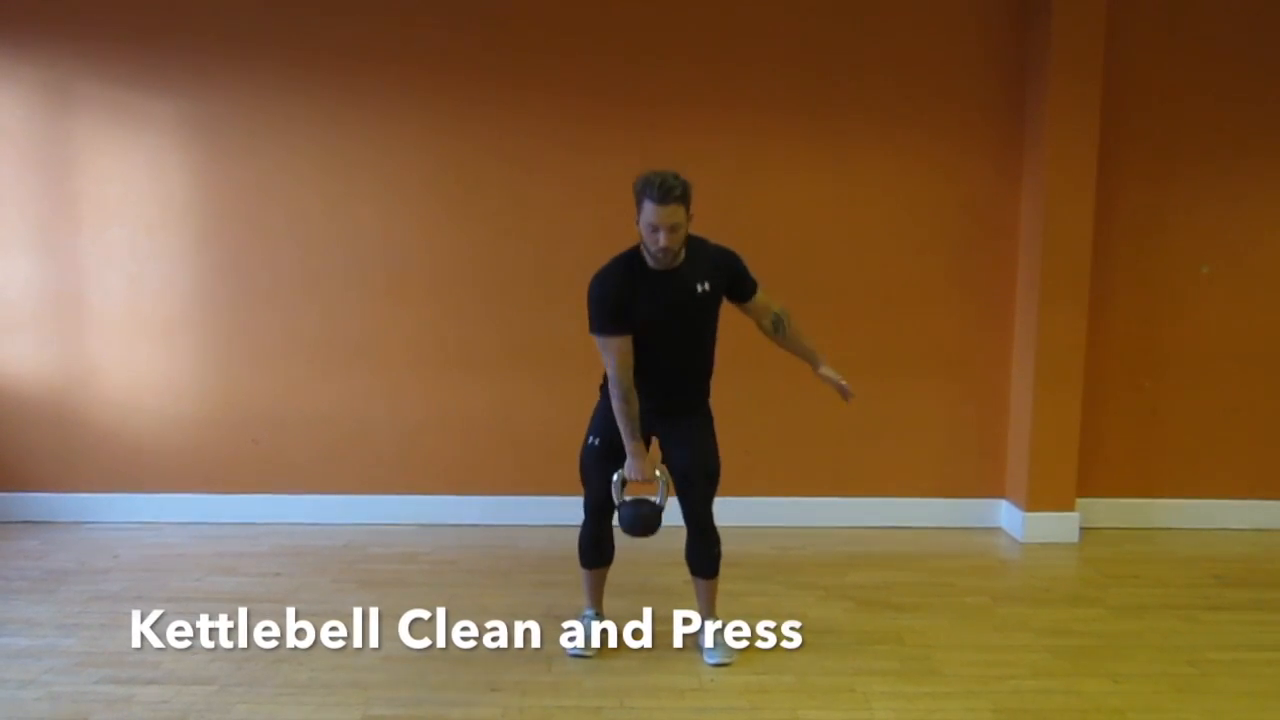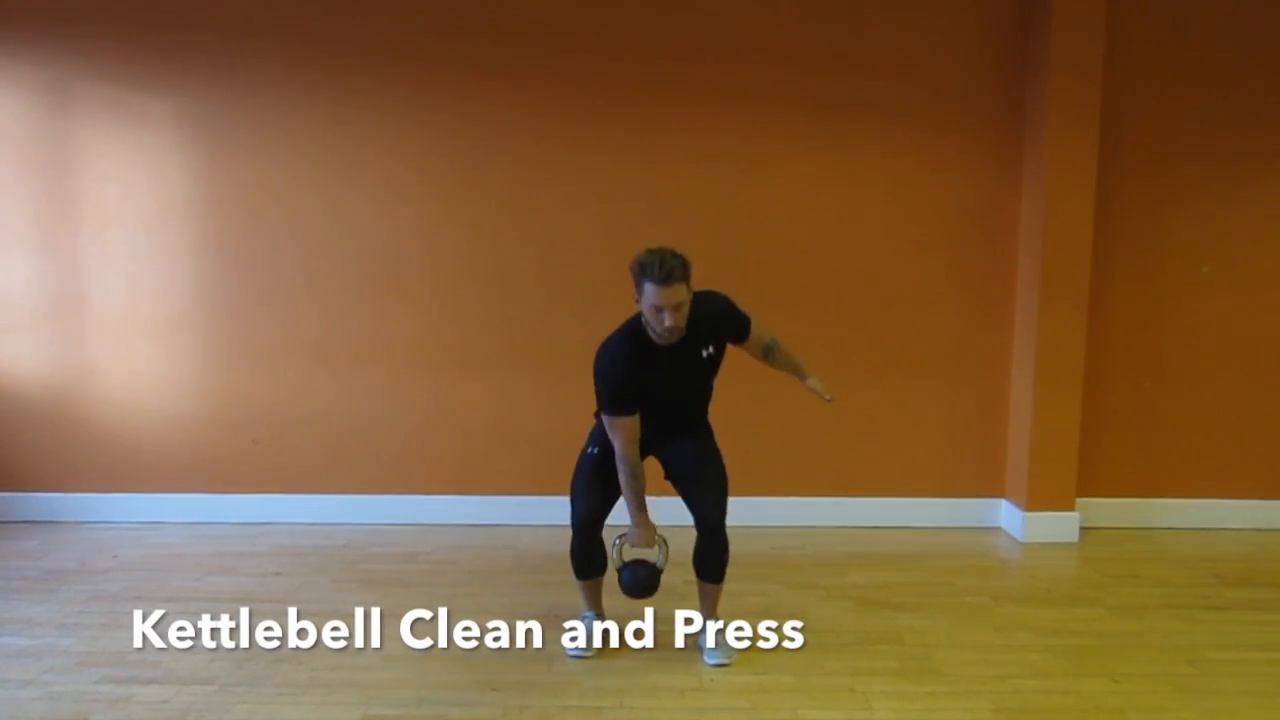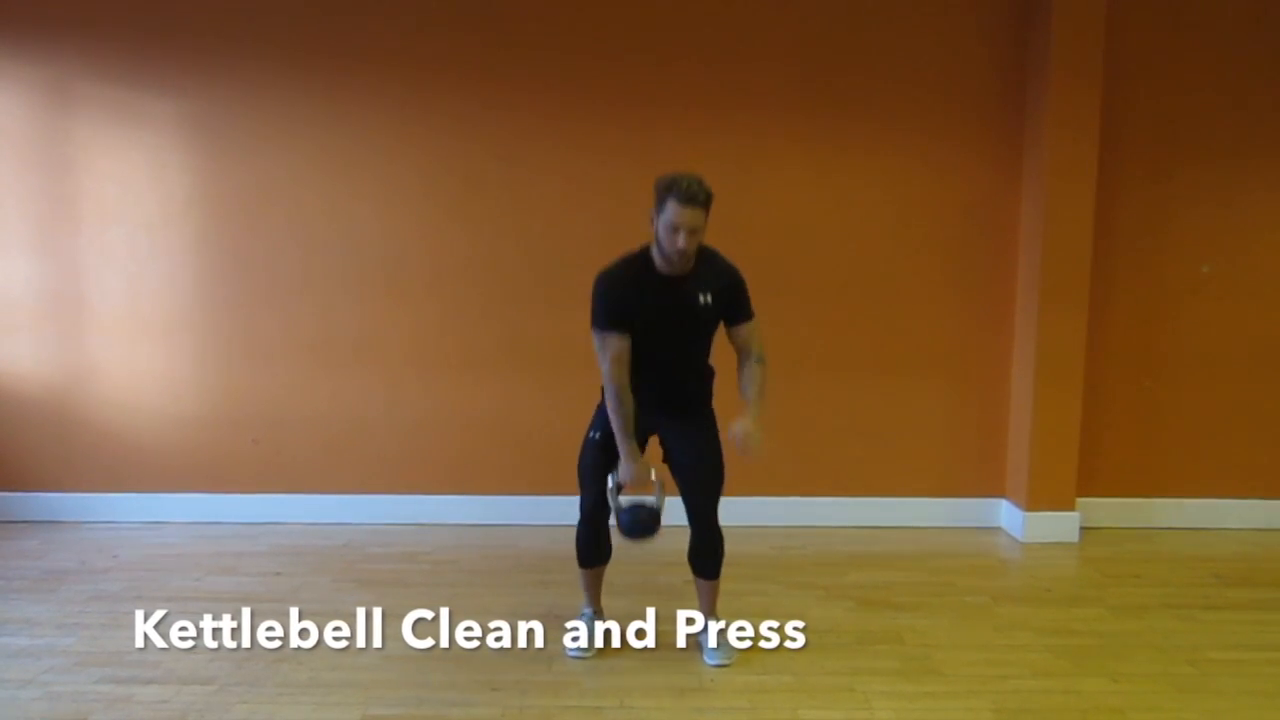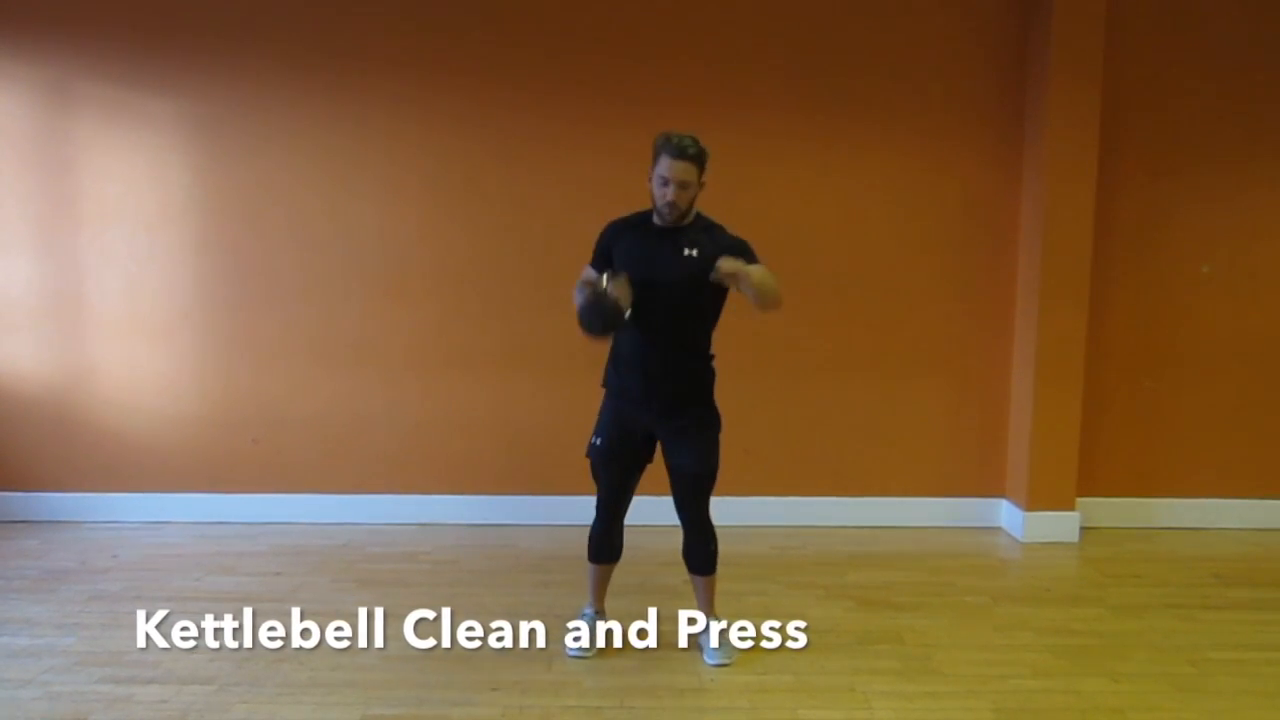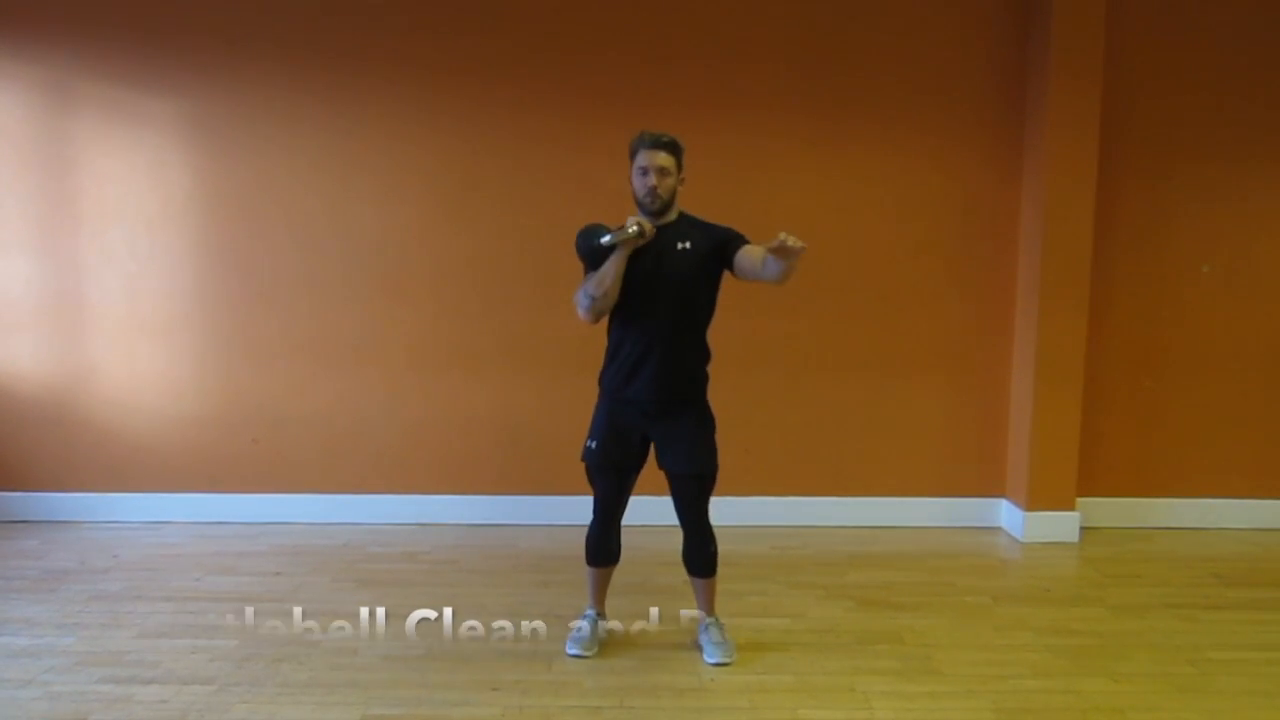
dt=0.3s
person 1, frame 1
left shoulder: (718, 263)
right shoulder: (611, 283)
left elbow: (768, 315)
right elbow: (619, 375)
left wrist: (817, 364)
right wrist: (634, 452)
left hip: (688, 407)
right hip: (625, 408)
left knee: (700, 515)
right knee: (598, 508)
left ankle: (709, 624)
right ankle: (592, 615)
person 1, frame 2
left shoulder: (716, 311)
right shoulder: (616, 355)
left elbow: (762, 343)
right elbow: (626, 449)
left wrist: (804, 376)
right wrist: (639, 518)
left hip: (689, 427)
right hip: (622, 429)
left knee: (712, 521)
right knee: (584, 520)
left ankle: (709, 625)
right ankle: (593, 616)
person 1, frame 3
left shoulder: (722, 277)
right shoulder: (618, 282)
left elbow: (749, 352)
right elbow: (613, 376)
left wrist: (750, 414)
right wrist: (628, 455)
left hip: (691, 408)
right hip: (627, 402)
left knee: (704, 515)
right knee: (594, 510)
left ankle: (709, 624)
right ankle: (591, 615)
person 1, frame 4
left shoulder: (720, 242)
right shoulder: (621, 232)
left elbow: (770, 300)
right elbow: (583, 294)
left wrist: (748, 278)
right wrist: (600, 293)
left hip: (691, 404)
right hip: (626, 398)
left knee: (694, 515)
right knee: (609, 509)
left ankle: (709, 623)
right ankle: (593, 614)
person 1, frame 5
left shoulder: (709, 238)
right shoulder: (613, 242)
left elbow: (768, 269)
right elbow: (588, 310)
left wrist: (784, 254)
right wrist: (622, 248)
left hip: (685, 404)
right hip: (621, 401)
left knee: (694, 517)
right knee: (605, 512)
left ankle: (708, 621)
right ankle: (594, 615)
